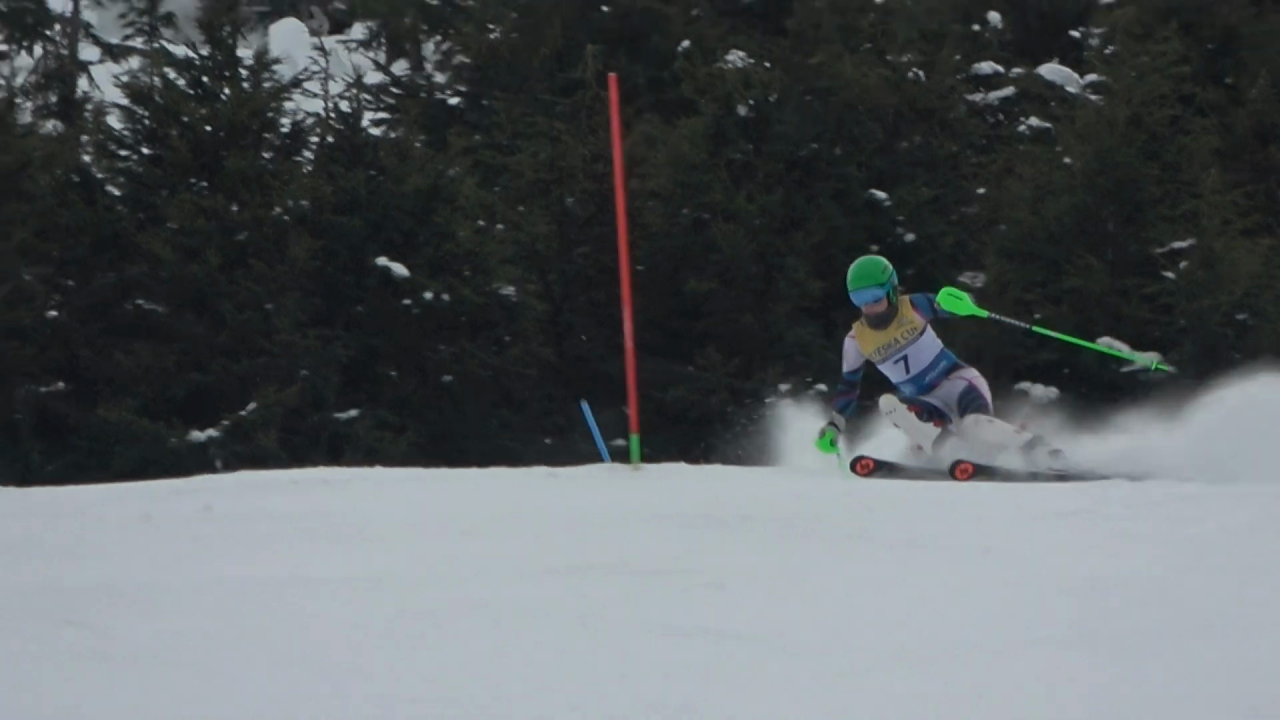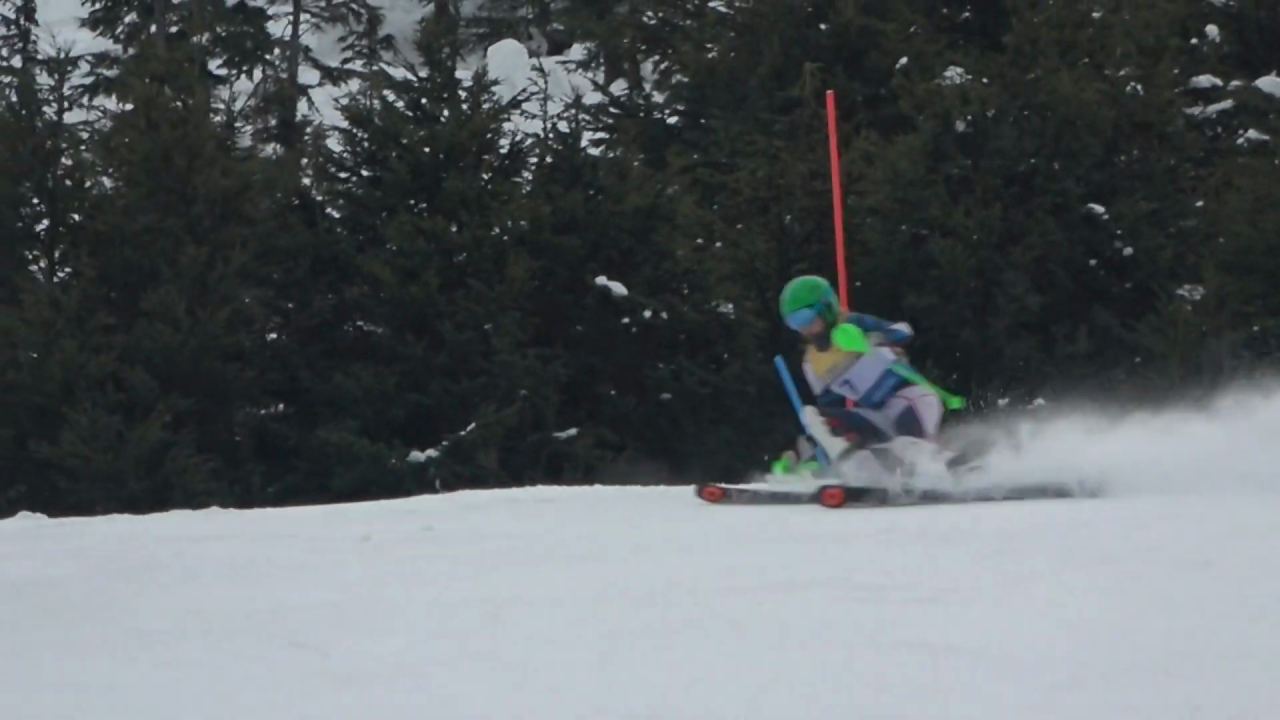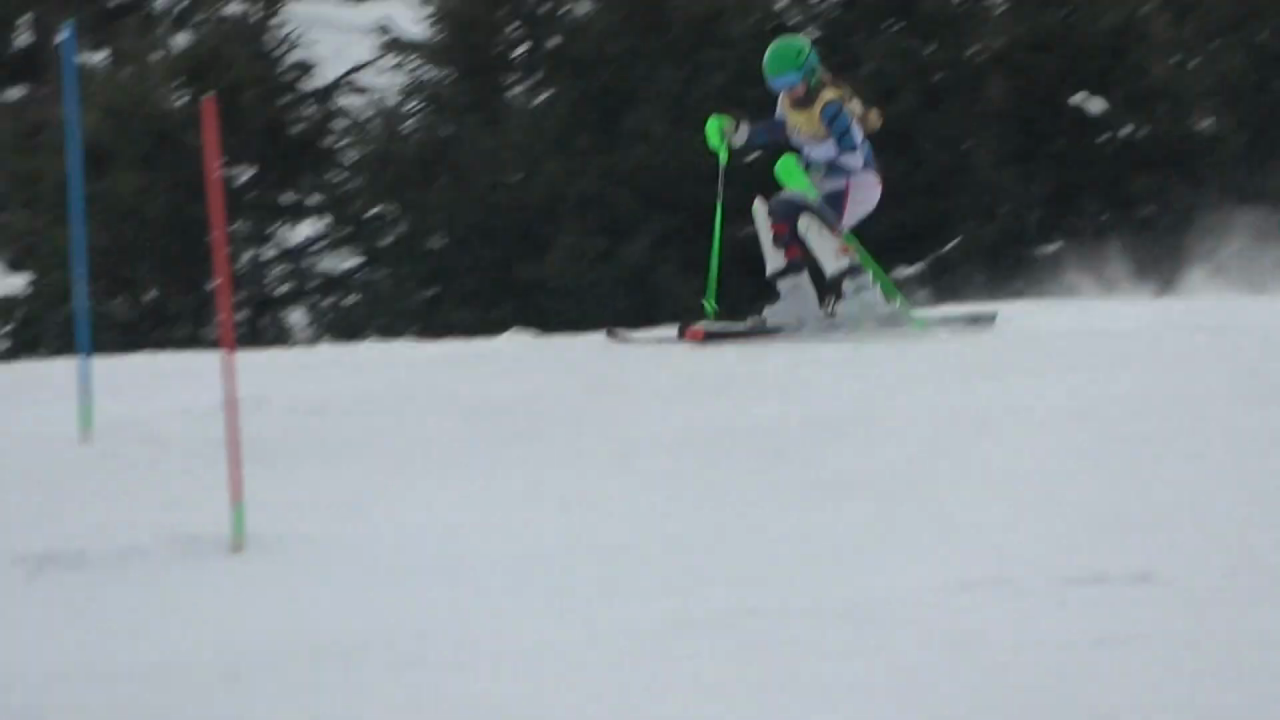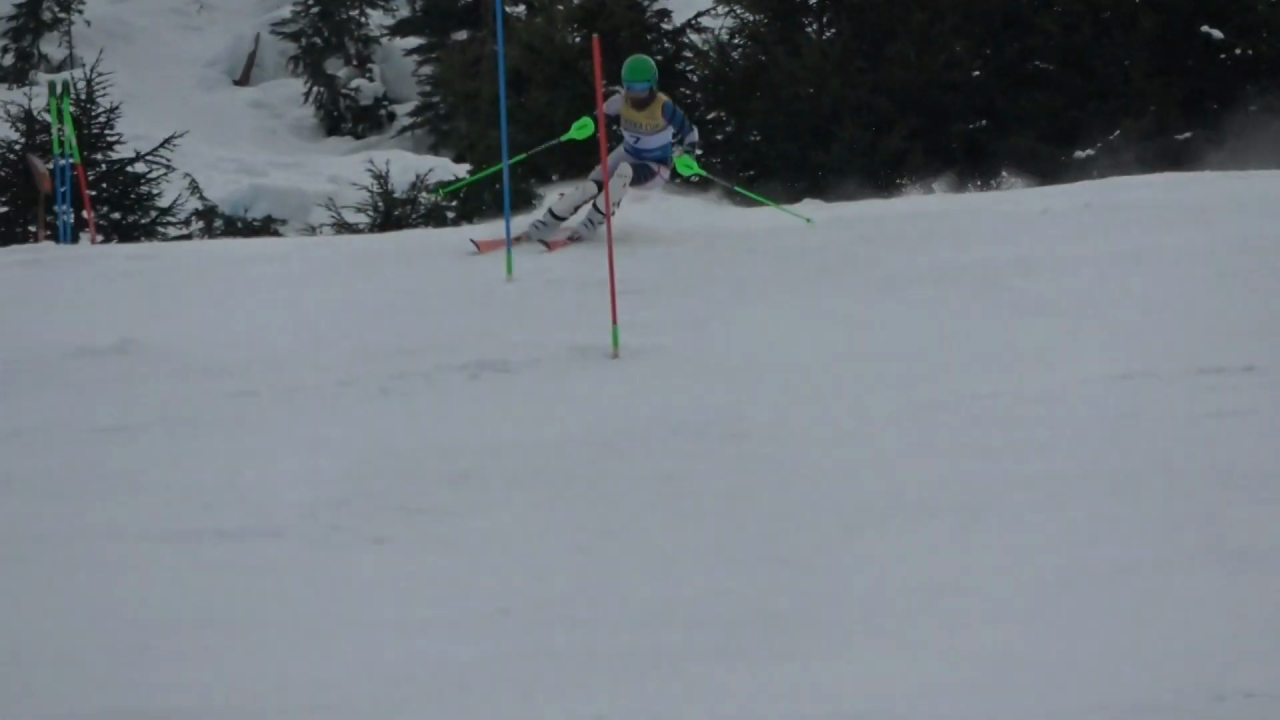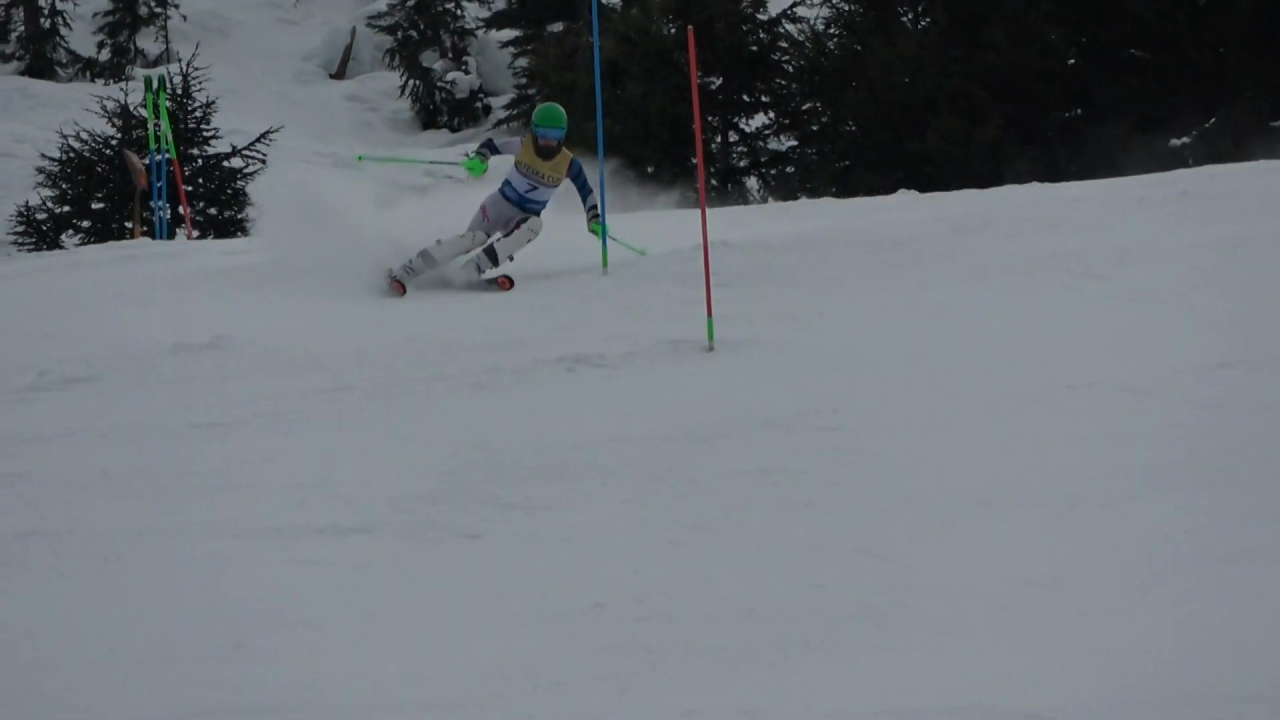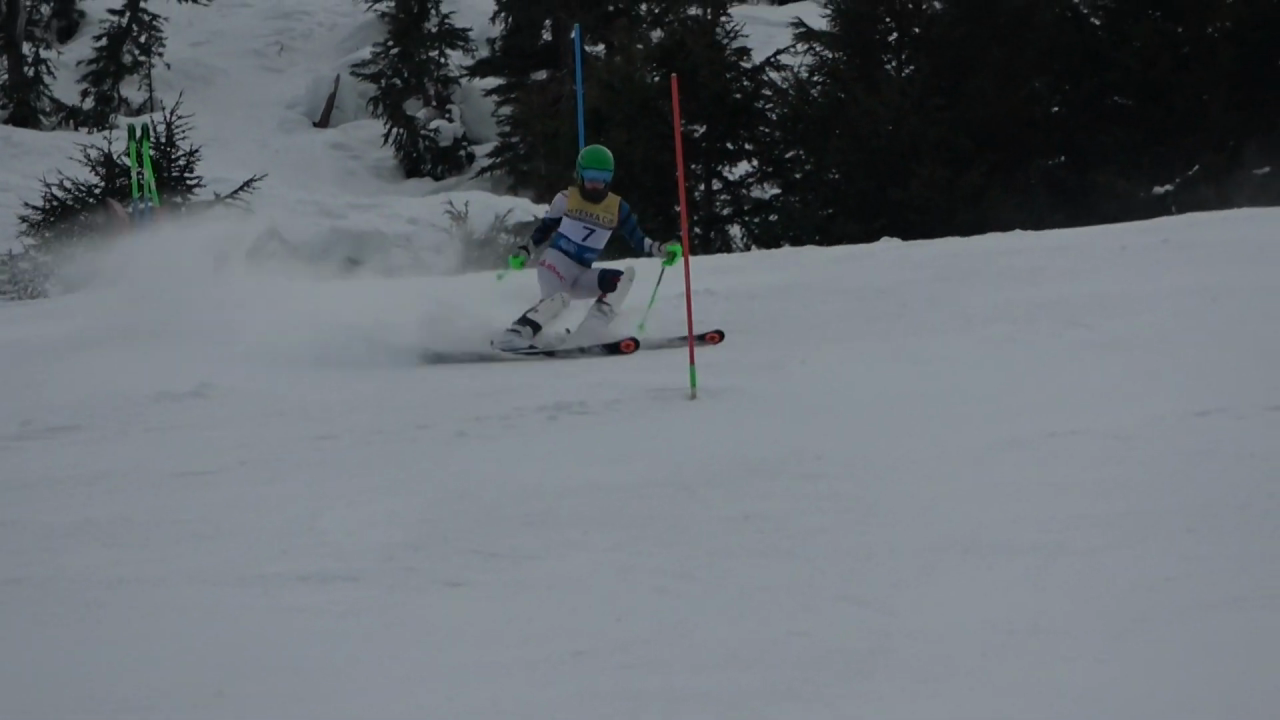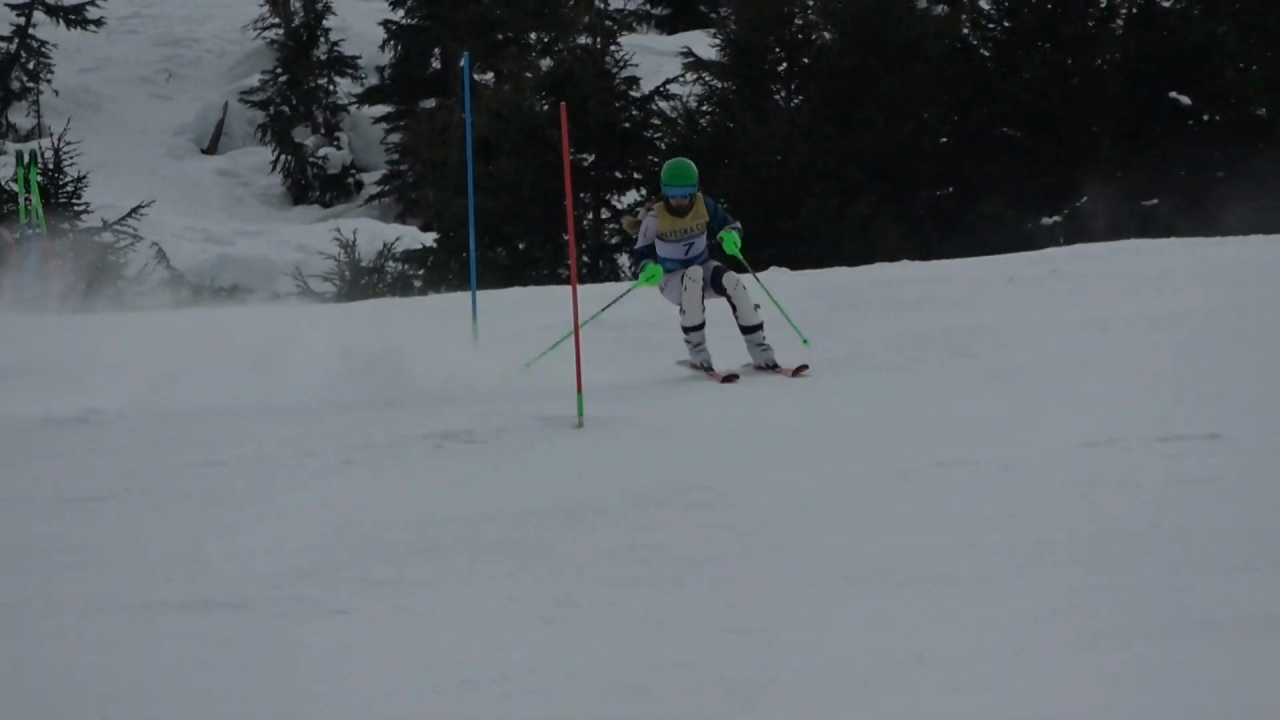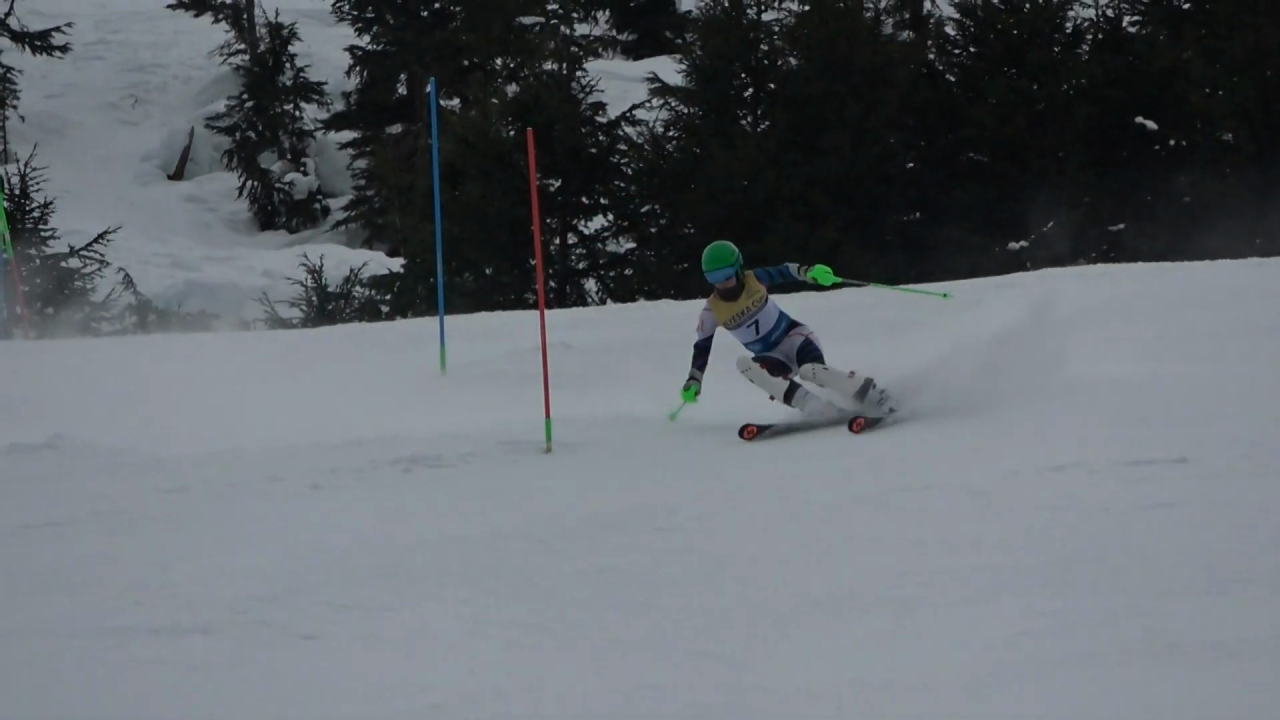
dt=0.4s
person 1, frame 1
left shoulder: (912, 305)
right shoulder: (857, 340)
right elbow: (849, 384)
right wrist: (835, 424)
left hip: (958, 381)
right hip: (929, 405)
left knee: (975, 423)
right knee: (888, 403)
left ankle: (1046, 455)
right ankle: (955, 453)
person 1, frame 2
left shoulder: (851, 325)
right shoulder: (812, 363)
left elbow: (903, 333)
right elbow: (828, 411)
left wrist: (874, 338)
left hip: (911, 399)
right hip: (880, 419)
right knee: (812, 416)
person 1, frame 3
left shoulder: (831, 105)
right shoulder: (788, 101)
left elbow: (854, 157)
right elbow: (775, 131)
left wrist: (818, 173)
right wrist: (736, 130)
left hip: (859, 183)
right hip: (825, 182)
left knee: (808, 222)
right knee: (766, 211)
left ankle: (857, 290)
person 1, frame 4
left shoulder: (664, 107)
right shoulder: (621, 101)
left elbow: (690, 131)
left wrist: (686, 156)
left hip: (656, 168)
right hip: (626, 156)
left knee: (624, 171)
right knee: (588, 187)
left ankle: (590, 225)
right ankle: (543, 227)
person 1, frame 5
left shoulder: (568, 163)
right shoulder: (521, 146)
left elbow: (586, 190)
right elbow: (490, 144)
left wrist: (594, 218)
right wrist: (479, 158)
left hip: (527, 218)
right hip: (500, 204)
left knee: (533, 225)
right knee: (474, 237)
left ankle: (473, 269)
right ankle: (408, 270)
person 1, frame 6
left shoulder: (617, 207)
right shoulder: (566, 198)
left elbow: (639, 241)
right elbow: (545, 227)
left wrist: (664, 249)
right wrist: (524, 251)
left hip: (582, 274)
right hip: (554, 263)
left knee: (627, 277)
right knee: (561, 298)
left ankle: (587, 334)
right ankle: (514, 338)
person 1, frame 7
left shoulder: (702, 203)
right shoulder: (655, 217)
left elbow: (731, 224)
right elbow: (639, 255)
left wrist: (731, 236)
right wrist: (648, 270)
left hip: (704, 269)
right hip: (673, 281)
left knee: (732, 282)
right knee: (694, 275)
left ankle: (759, 350)
right ankle: (697, 350)
person 1, frame 8
left shoulder: (755, 279)
right shoulder: (712, 311)
left elbow: (786, 271)
right elbow: (701, 348)
left wrist: (810, 272)
right wrist: (693, 381)
left hip: (793, 336)
right hip: (772, 359)
left knee: (811, 371)
right knee: (744, 364)
left ankle: (878, 399)
right ankle: (815, 407)
